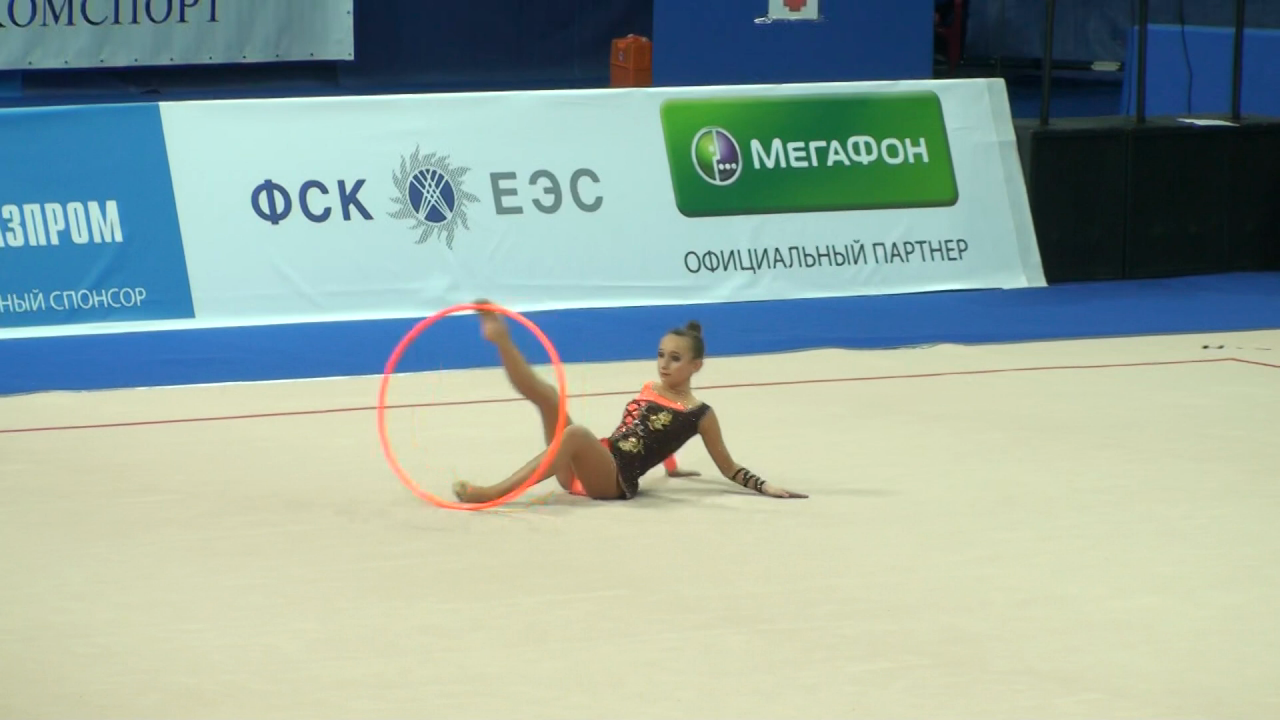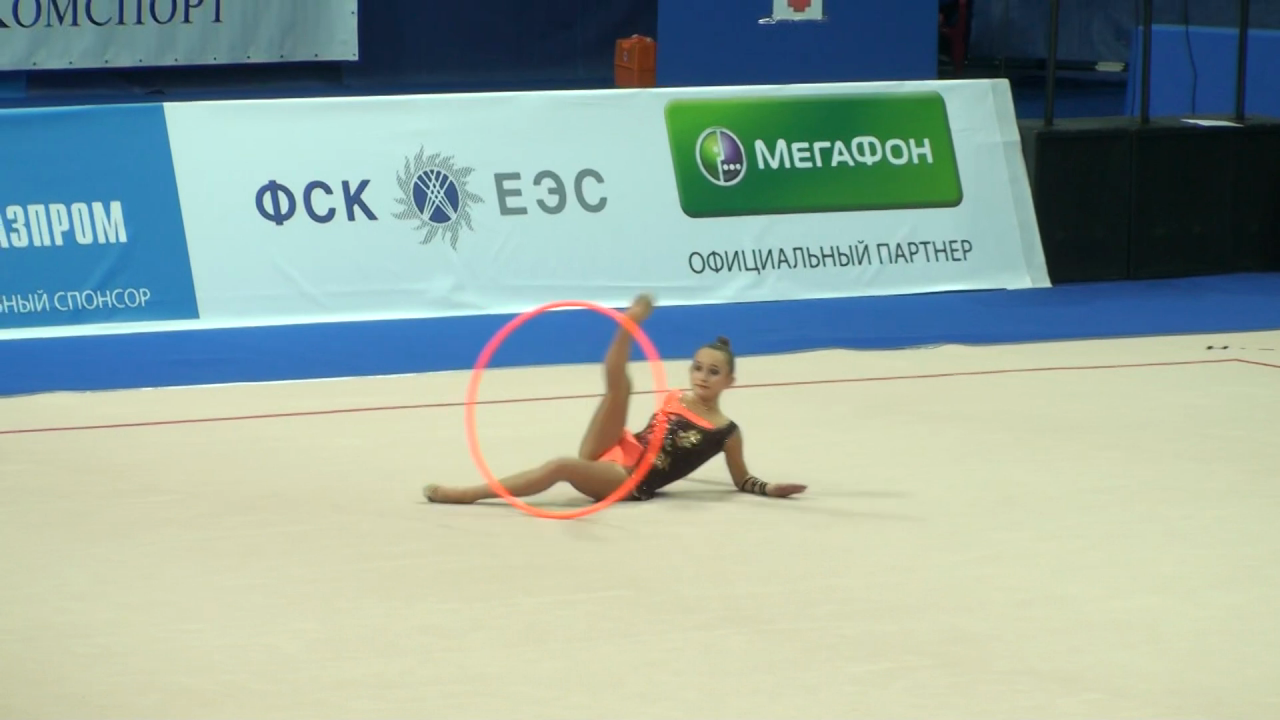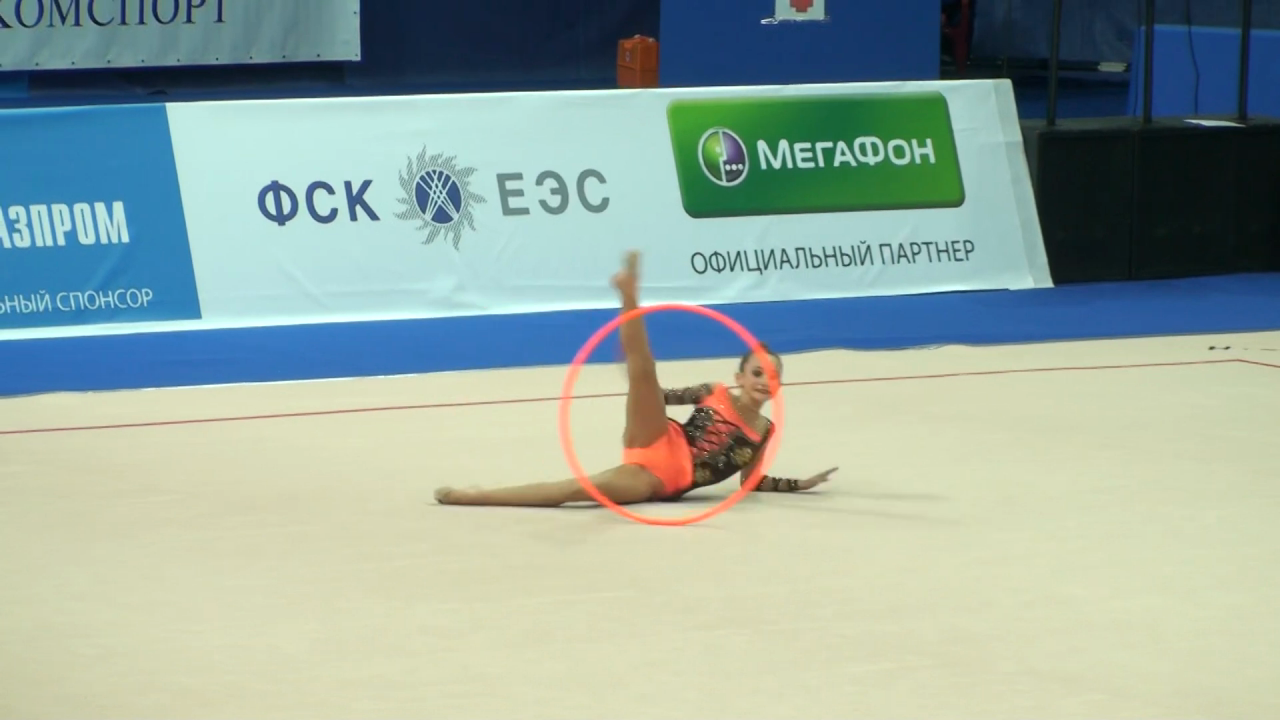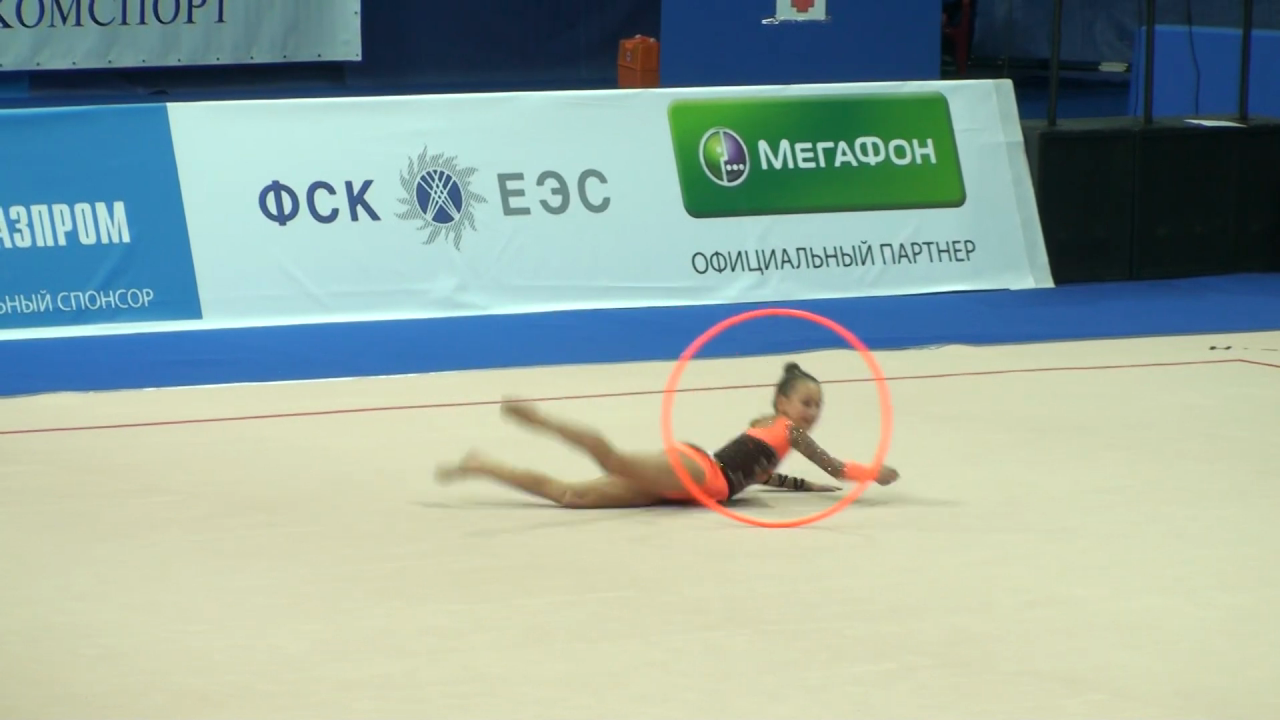
dt=0.2s
person 1, frame 1
left shoulder: (700, 413)
right shoulder: (647, 390)
left elbow: (732, 470)
left wrist: (768, 488)
left hip: (613, 480)
right hip: (580, 472)
left knee: (570, 432)
right knee: (546, 395)
left ankle: (489, 490)
person 1, frame 2
left shoulder: (726, 430)
right shoulder: (673, 399)
left elbow: (741, 479)
left wrist: (773, 488)
left hip: (628, 481)
right hip: (613, 456)
left knee: (561, 465)
right knee: (617, 379)
left ankle: (463, 492)
person 1, frame 3
left shoulder: (765, 435)
right shoulder: (718, 396)
left elbow: (752, 483)
right elbow: (681, 395)
left wrist: (799, 484)
left hip: (662, 481)
right hip: (660, 450)
left knee: (577, 488)
right knee: (643, 377)
person 1, frame 4
right shoulder: (781, 425)
left elbow: (767, 476)
right elbow: (834, 465)
left wrist: (820, 486)
right wrist: (875, 472)
right hip: (687, 478)
left knee: (573, 494)
right ankle: (544, 420)
